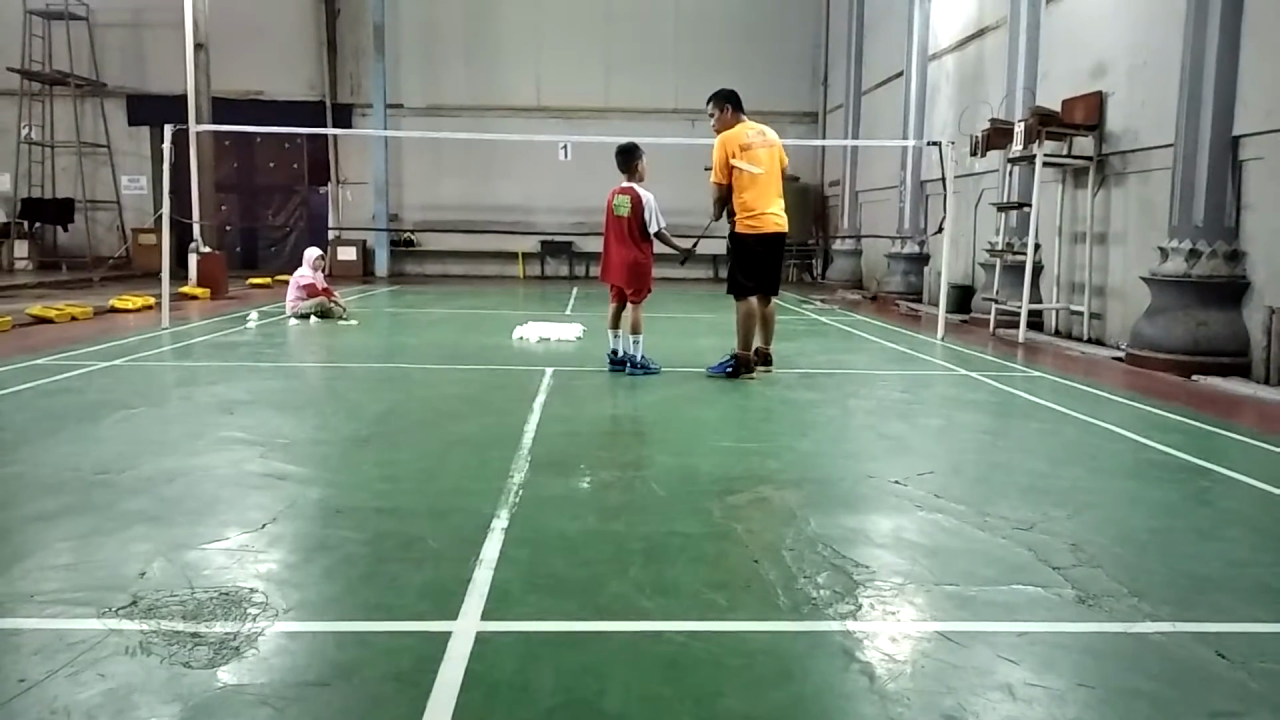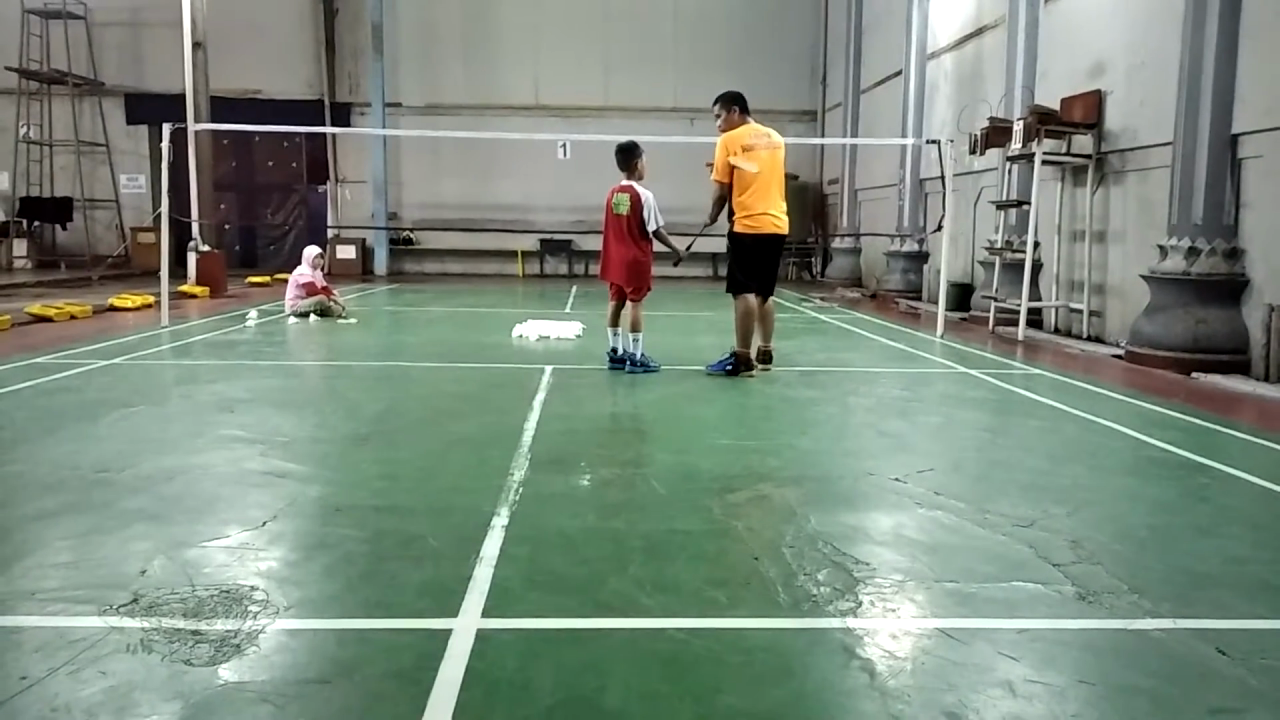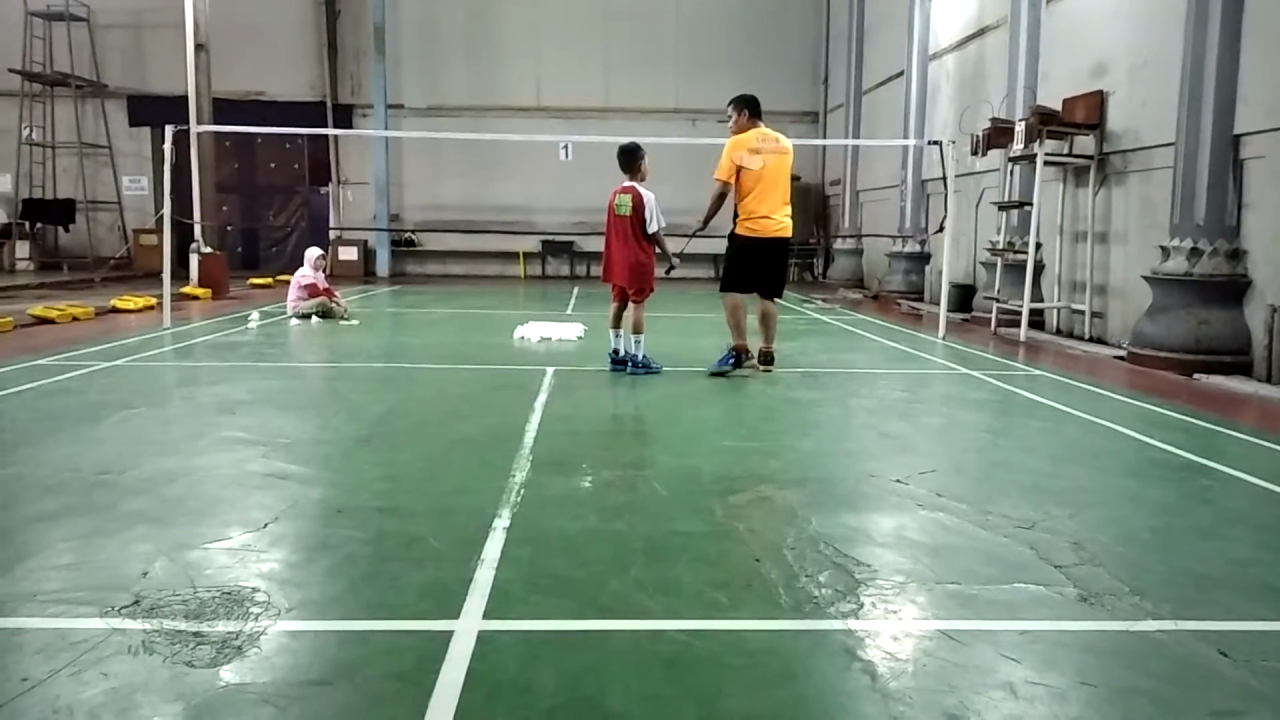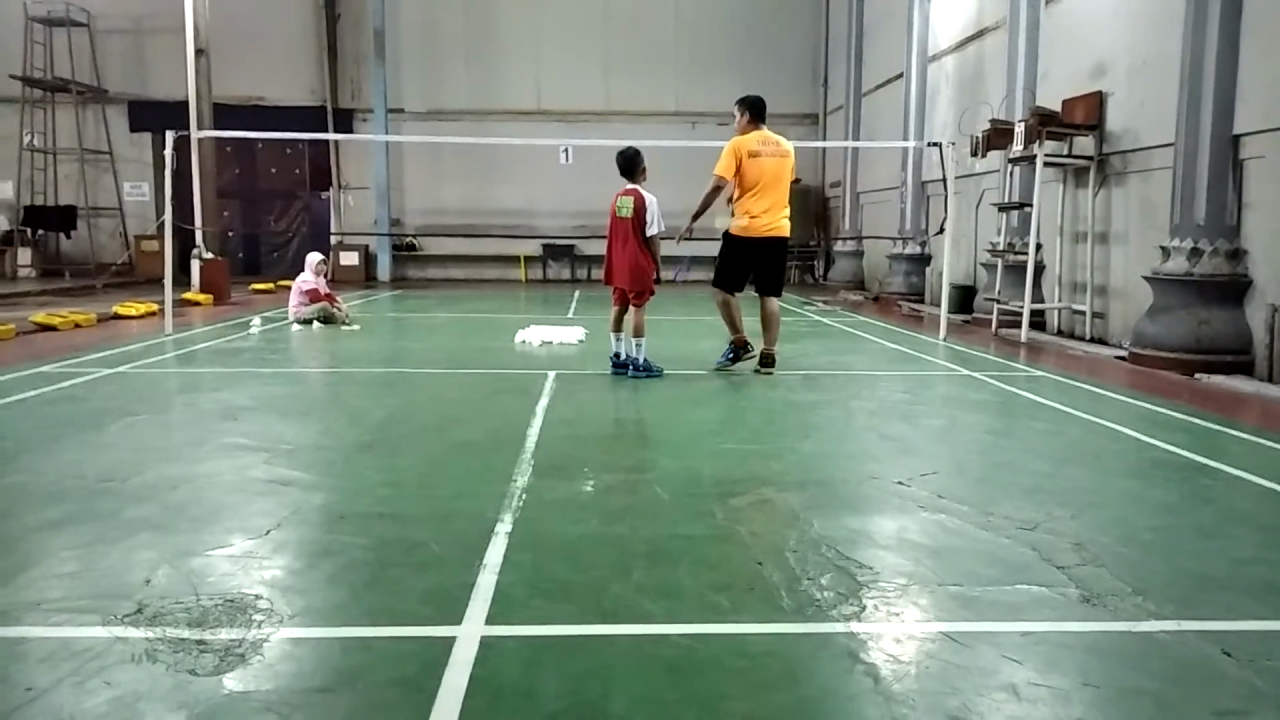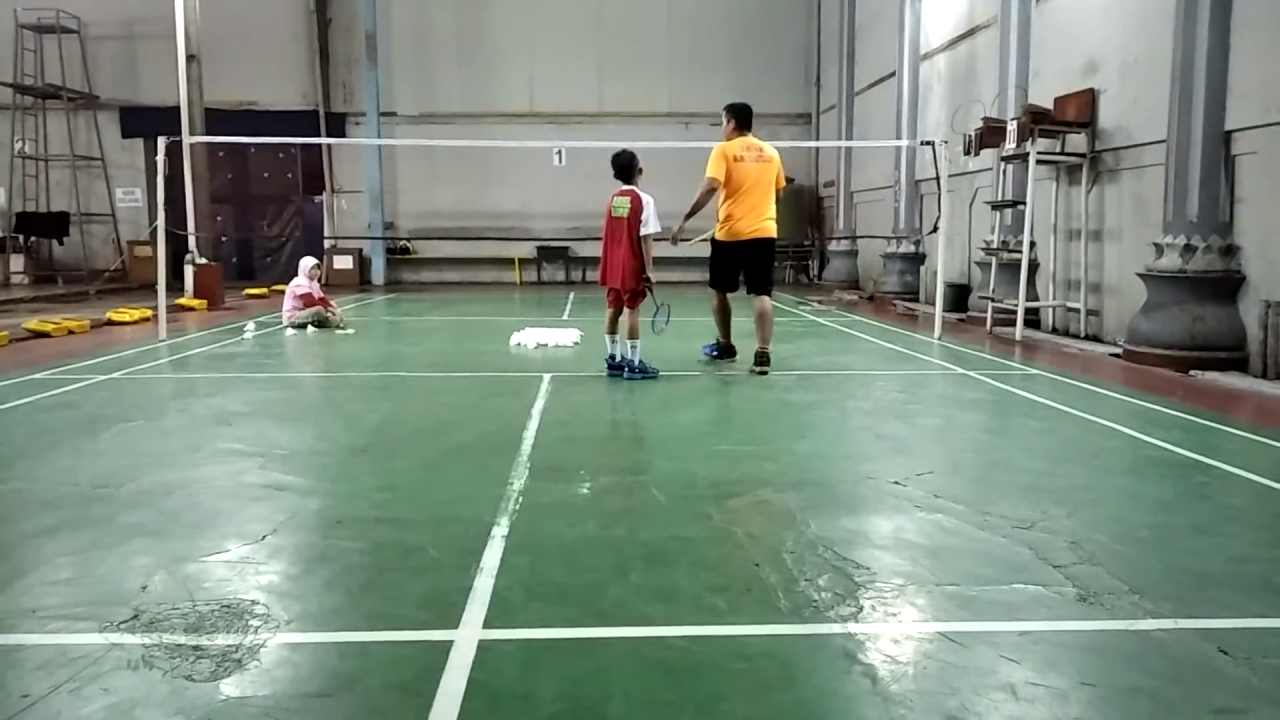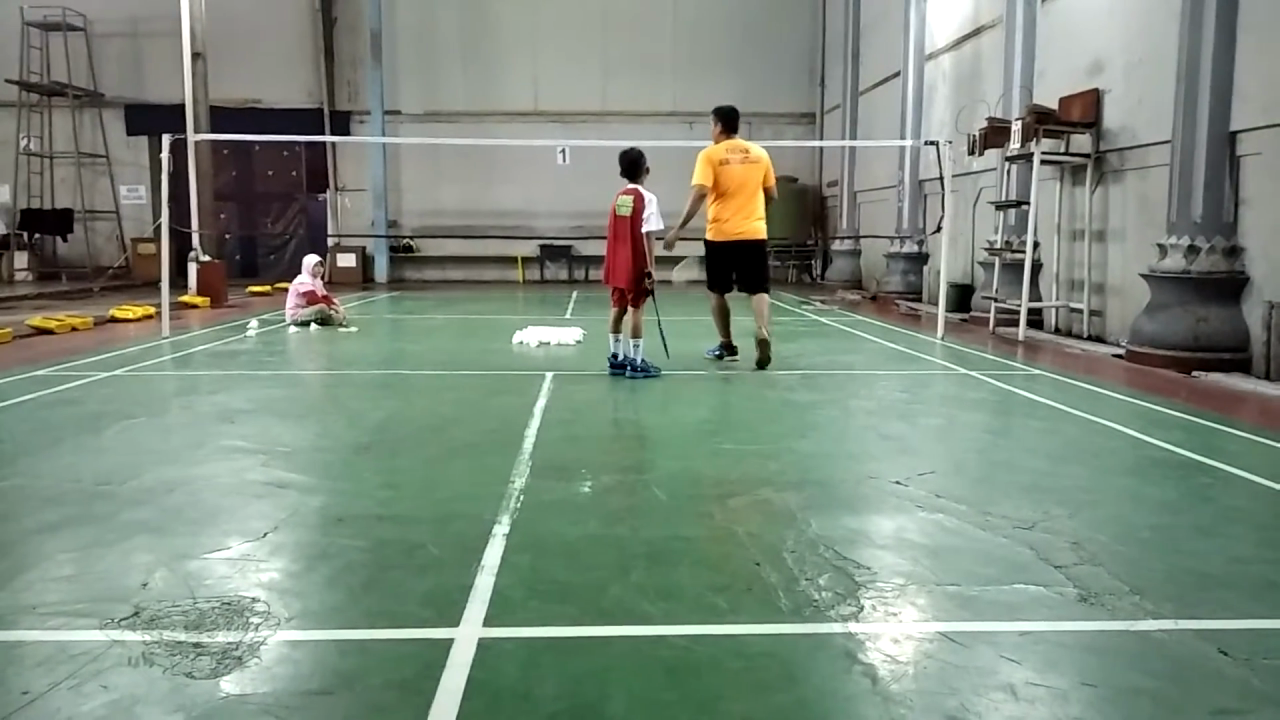
dt=0.2s
person 1, frame 1
left shoulder: (727, 139)
right shoulder: (770, 134)
left elbow: (720, 190)
right elbow: (783, 169)
left wrist: (717, 213)
left hip: (749, 227)
right hip: (777, 224)
left knee: (746, 294)
right knee: (765, 294)
left ankle: (743, 360)
right ankle: (764, 354)
person 1, frame 2
left shoulder: (729, 140)
right shoulder: (776, 138)
left elbow: (721, 190)
left wrist: (713, 216)
left hip: (748, 226)
right hip: (777, 225)
left knee: (744, 292)
right knee: (764, 293)
left ankle: (742, 358)
right ankle: (765, 352)
person 1, frame 3
left shoulder: (738, 143)
right shoulder: (785, 144)
left elbow: (722, 190)
left wrist: (705, 221)
left hip: (750, 229)
right hip: (781, 230)
left knee: (733, 290)
right knee: (767, 294)
left ankle: (740, 351)
right ankle: (767, 353)
person 1, frame 4
left shoulder: (738, 144)
right shoulder: (787, 147)
left elbow: (717, 186)
left wrist: (693, 220)
left hip: (745, 231)
right hip: (778, 231)
left knee: (723, 288)
right knee: (769, 295)
left ankle: (740, 343)
right ankle: (768, 355)
person 1, frame 5
left shoulder: (724, 150)
right shoulder: (771, 153)
left elbow: (710, 187)
right elbow: (777, 191)
left wrist: (684, 220)
left hip: (731, 233)
right hip: (764, 232)
left knee: (719, 291)
right knee: (761, 294)
left ankle: (725, 345)
right ankle: (763, 354)
person 1, frame 6
left shoulder: (710, 154)
right shoulder: (760, 154)
left elbow: (699, 194)
right elbow: (771, 194)
left wrist: (678, 229)
left hip: (720, 234)
right hip: (754, 234)
left knee: (718, 292)
right knee: (758, 290)
left ankle: (727, 346)
right ankle: (762, 335)
person 2, frame 1
left shoulder: (613, 195)
right shoulder: (644, 197)
left elbow: (614, 229)
right elbow: (657, 231)
right wrist: (680, 249)
left hip: (616, 260)
right hip: (637, 261)
left knee: (616, 304)
right knee: (635, 306)
left ankle: (616, 354)
right ankle: (636, 359)
person 2, frame 2
left shoulder: (613, 193)
right shoulder: (643, 195)
left elbow: (613, 228)
right elbow: (655, 231)
right wrist: (676, 250)
left hip: (616, 259)
right hip: (636, 259)
left knee: (616, 302)
right knee: (635, 304)
left ankle: (616, 353)
right ankle: (635, 357)
person 2, frame 3
left shoulder: (615, 194)
right shoulder: (645, 196)
left elbow: (614, 230)
right elbow: (654, 233)
right wrist: (670, 257)
left hip: (618, 261)
right hip: (638, 261)
left knee: (618, 304)
right knee: (637, 306)
left ankle: (617, 354)
right ankle: (637, 358)
person 2, frame 4
left shoulder: (617, 198)
right shoulder: (647, 199)
left elbow: (617, 233)
right elbow: (652, 237)
right wrist: (658, 267)
left hip: (619, 264)
right hip: (638, 265)
left knee: (618, 308)
right knee: (637, 309)
left ankle: (619, 358)
right ankle: (638, 362)
person 2, frame 5
left shoulder: (613, 199)
right shoulder: (643, 200)
left elbow: (610, 234)
right elbow: (645, 238)
right wrist: (648, 270)
left hip: (613, 266)
right hip: (632, 267)
left knee: (613, 310)
right knee: (631, 311)
left ankle: (614, 360)
right ankle: (633, 364)
person 2, frame 6
left shoulder: (618, 197)
right shoulder: (647, 199)
left elbow: (613, 232)
right elbow: (648, 235)
right wrist: (650, 268)
left hip: (617, 265)
right hip: (635, 266)
left knee: (618, 309)
right knee: (635, 310)
left ankle: (616, 359)
right ankle: (636, 363)
